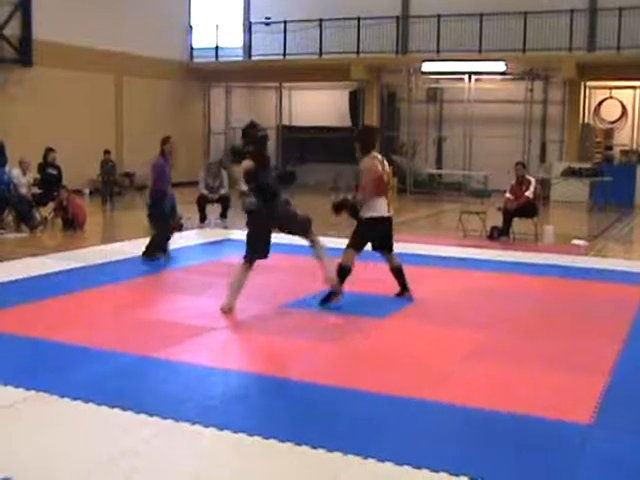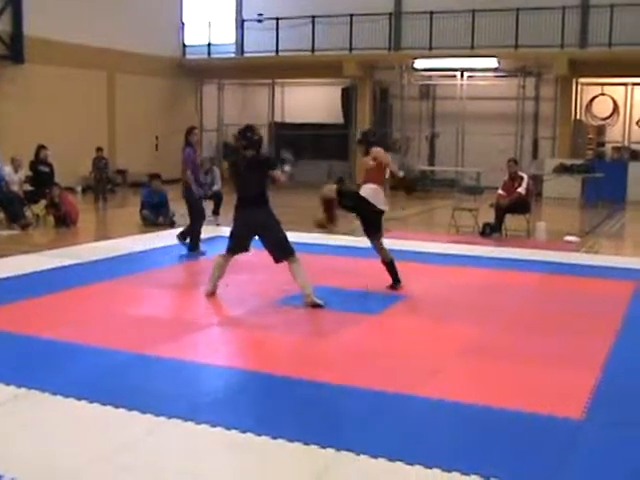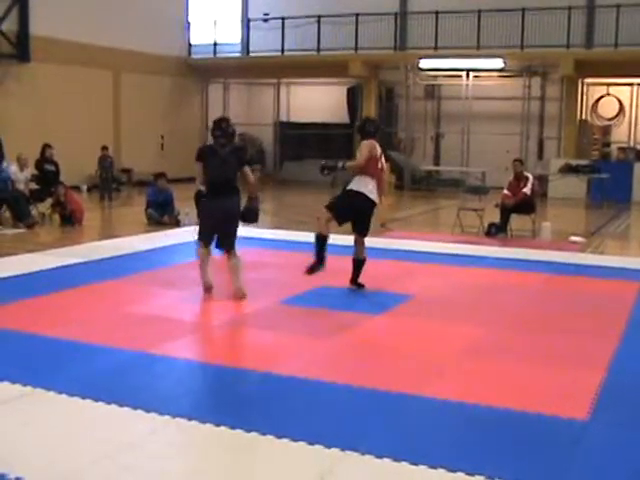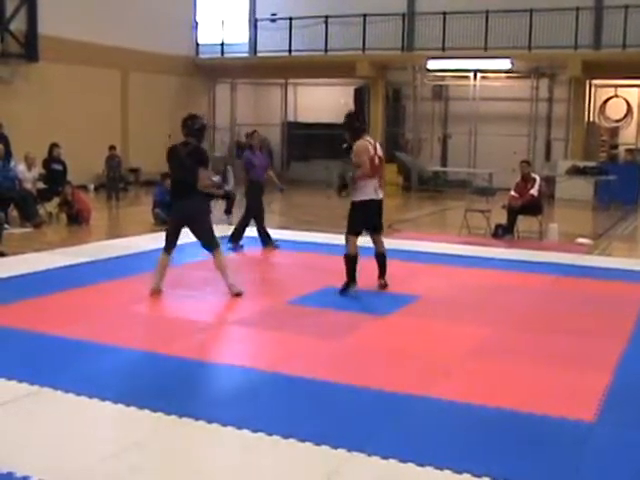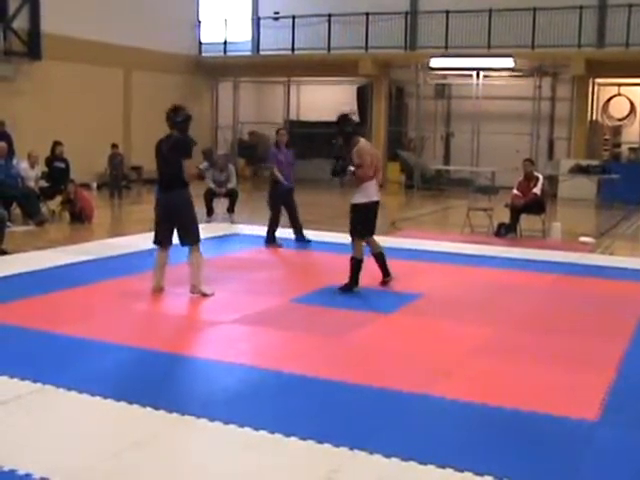
dt=0.4s
person 1, frame 1
left shoulder: (250, 159)
right shoulder: (259, 156)
right elbow: (241, 169)
right wrist: (245, 191)
left hip: (257, 216)
right hip: (275, 208)
left knee: (248, 263)
right knee: (312, 237)
left ankle: (228, 303)
right ankle: (329, 275)
person 1, frame 2
left shoulder: (233, 162)
right shoulder: (262, 160)
right elbow: (282, 179)
right wrist: (286, 170)
left hip: (242, 215)
right hip: (262, 214)
left knee: (228, 254)
right knee: (291, 257)
left ankle: (211, 287)
right ankle: (309, 296)
person 1, frame 3
left shoulder: (204, 151)
right shoulder: (238, 152)
left elbow: (201, 181)
right elbow: (251, 180)
right wrist: (253, 200)
left hip: (211, 202)
right hip: (232, 202)
left knee: (204, 244)
right knee: (229, 249)
left ankle: (206, 281)
right ankle: (238, 288)
person 1, frame 4
left shoulder: (172, 151)
right shoulder: (200, 153)
left elbow: (173, 175)
right elbow: (202, 184)
right wrist: (215, 181)
left hip: (176, 204)
right hip: (195, 204)
left knee: (168, 248)
right knee: (214, 247)
left ankle: (155, 285)
right ankle: (231, 286)
person 1, frame 5
left shoulder: (160, 144)
right shoulder: (184, 143)
right elbow: (188, 175)
left hip: (163, 196)
right hip: (180, 196)
left knee: (163, 244)
right knee: (193, 243)
left ankle: (157, 284)
right ankle: (196, 285)
person 2, frame 1
left shoulder: (367, 163)
right shoulder: (381, 160)
left elbow: (366, 195)
left wrist: (347, 203)
right wrist: (350, 203)
left hip: (371, 215)
right hip: (385, 214)
left knee: (350, 253)
right knee: (387, 253)
left ankle: (336, 290)
right ankle: (404, 289)
person 2, frame 2
left shoulder: (376, 152)
right shoulder: (376, 159)
left elbow: (390, 163)
left wrist: (400, 175)
right wrist: (344, 184)
left hip: (366, 198)
right hip: (377, 205)
left knee: (327, 191)
right knee: (378, 245)
left ankle: (329, 219)
right ankle: (396, 281)
person 2, frame 3
left shoulder: (367, 144)
right shoulder: (381, 156)
left elbow: (359, 163)
right elbow: (383, 184)
left wrist: (338, 166)
left hip: (357, 191)
right hip: (371, 198)
left knee: (324, 218)
right knee: (360, 241)
left ankle: (319, 259)
right ankle: (355, 280)
person 2, frame 4
left shoulder: (359, 145)
right shoulder: (375, 144)
left elbow: (365, 170)
left wrist: (351, 177)
left hip: (362, 196)
right hip: (376, 196)
left knee: (351, 237)
right knee: (376, 236)
left ankle: (350, 279)
right ankle: (382, 277)
person 2, frame 5
left shoulder: (361, 147)
right shoulder: (358, 146)
left elbow: (368, 172)
left wrist: (351, 171)
left hip: (364, 199)
right hip: (367, 197)
left knee: (357, 239)
right knee: (367, 238)
left ankle: (353, 282)
right ankle: (385, 274)
